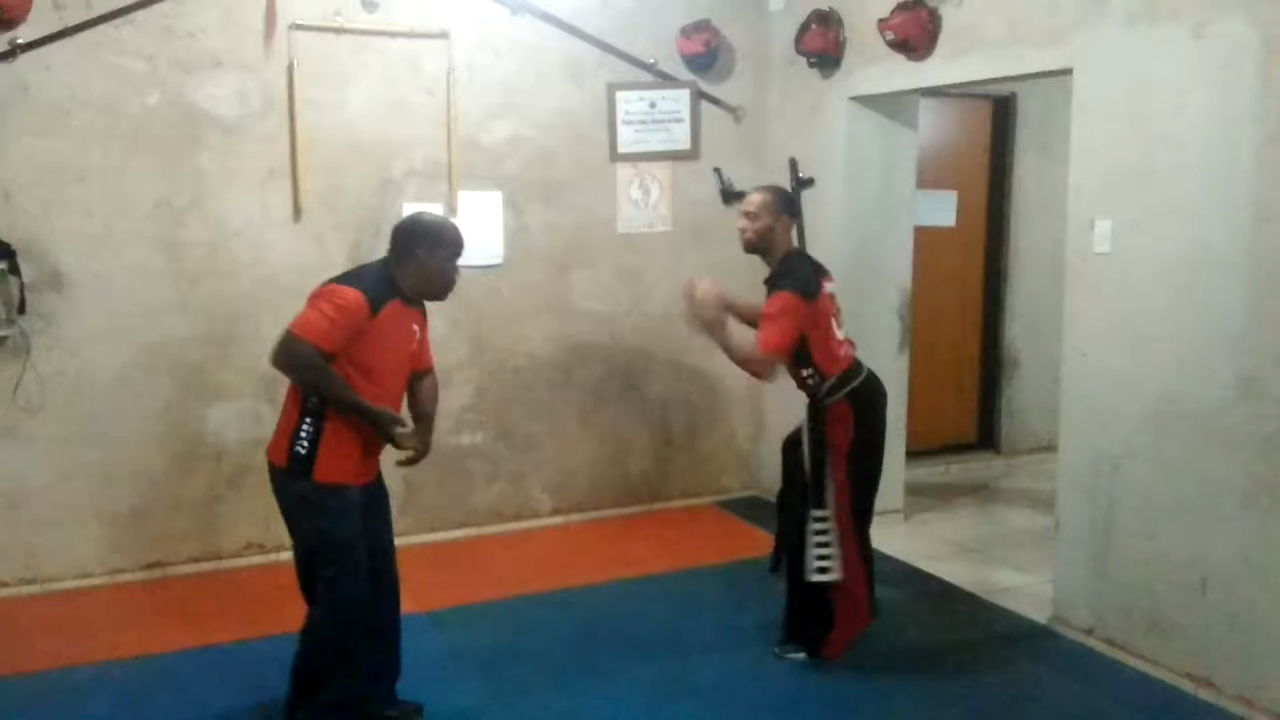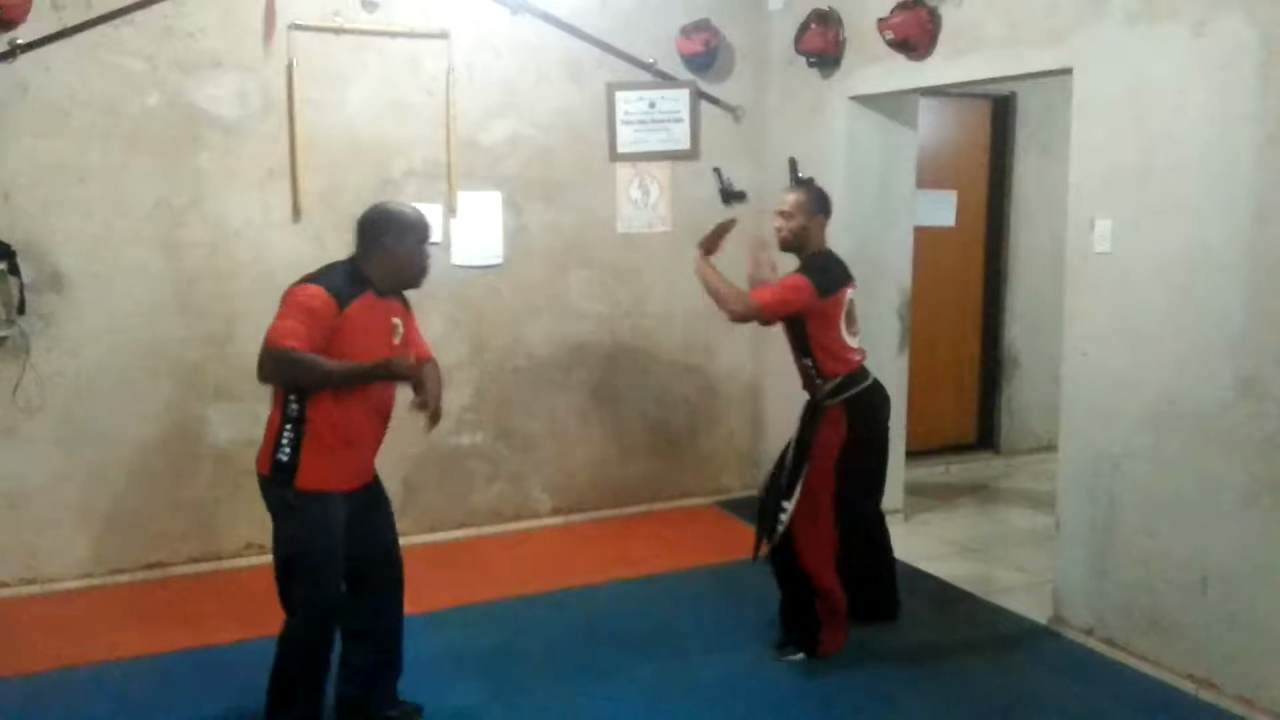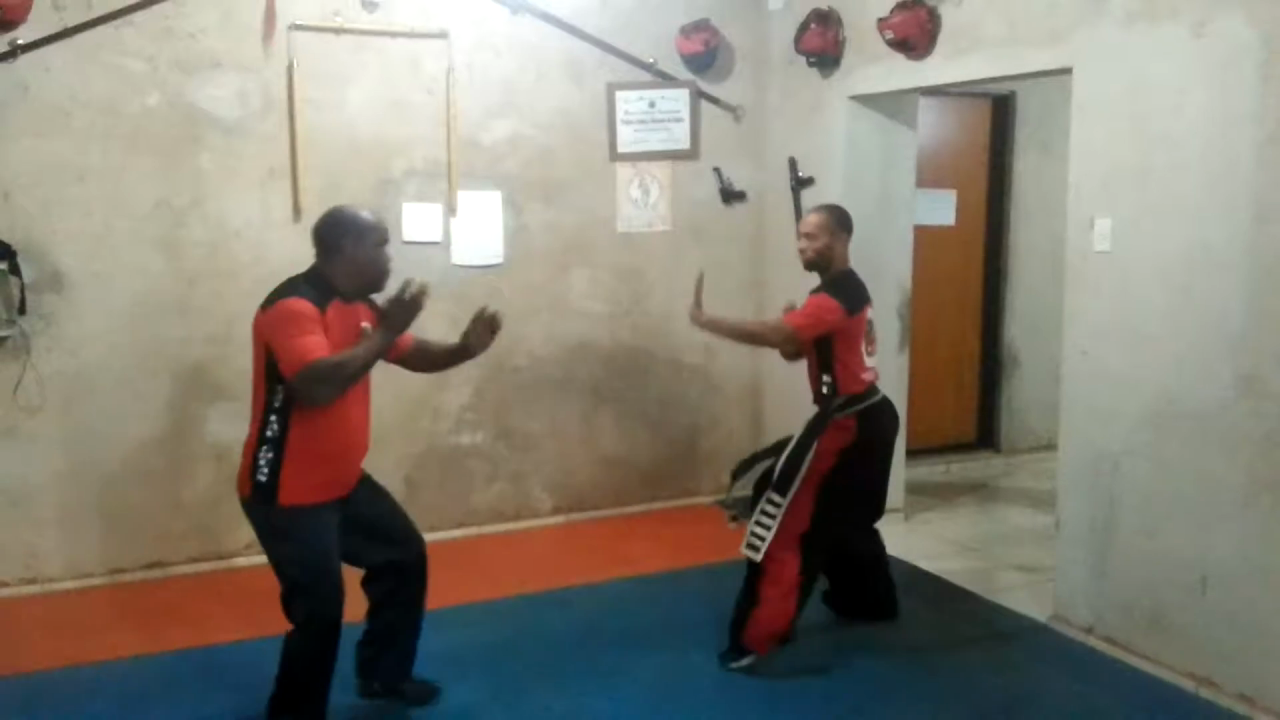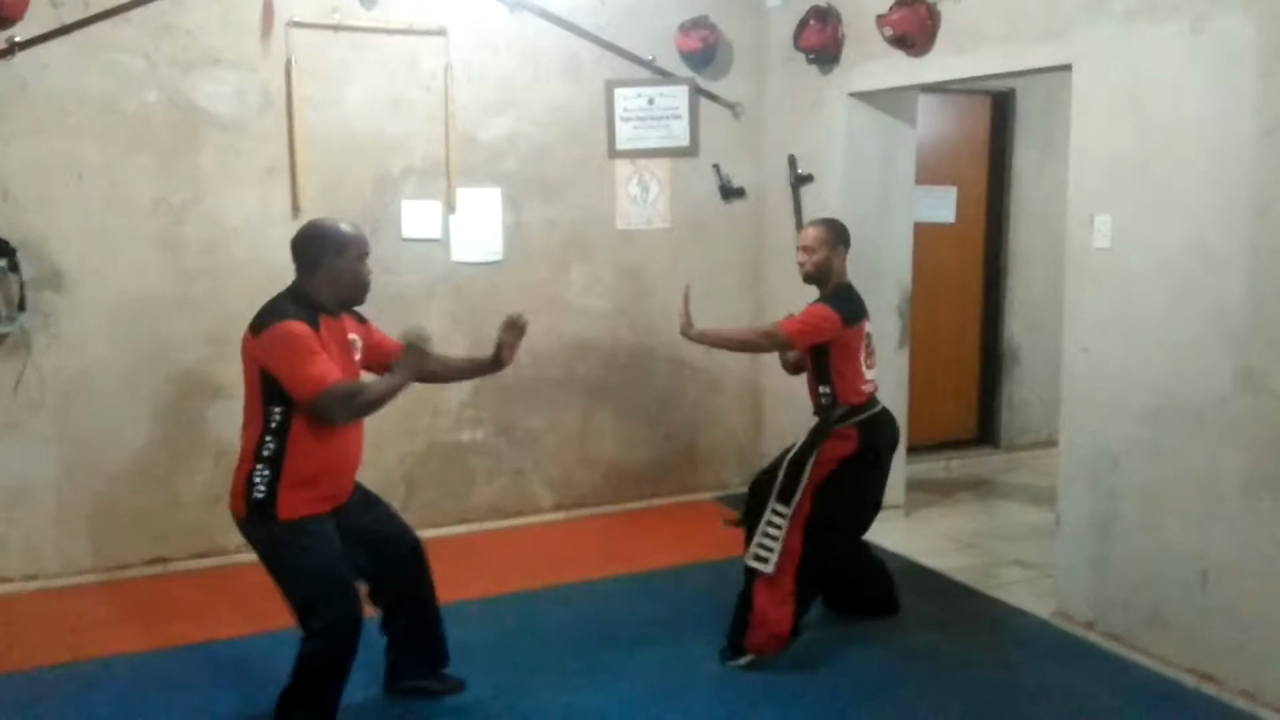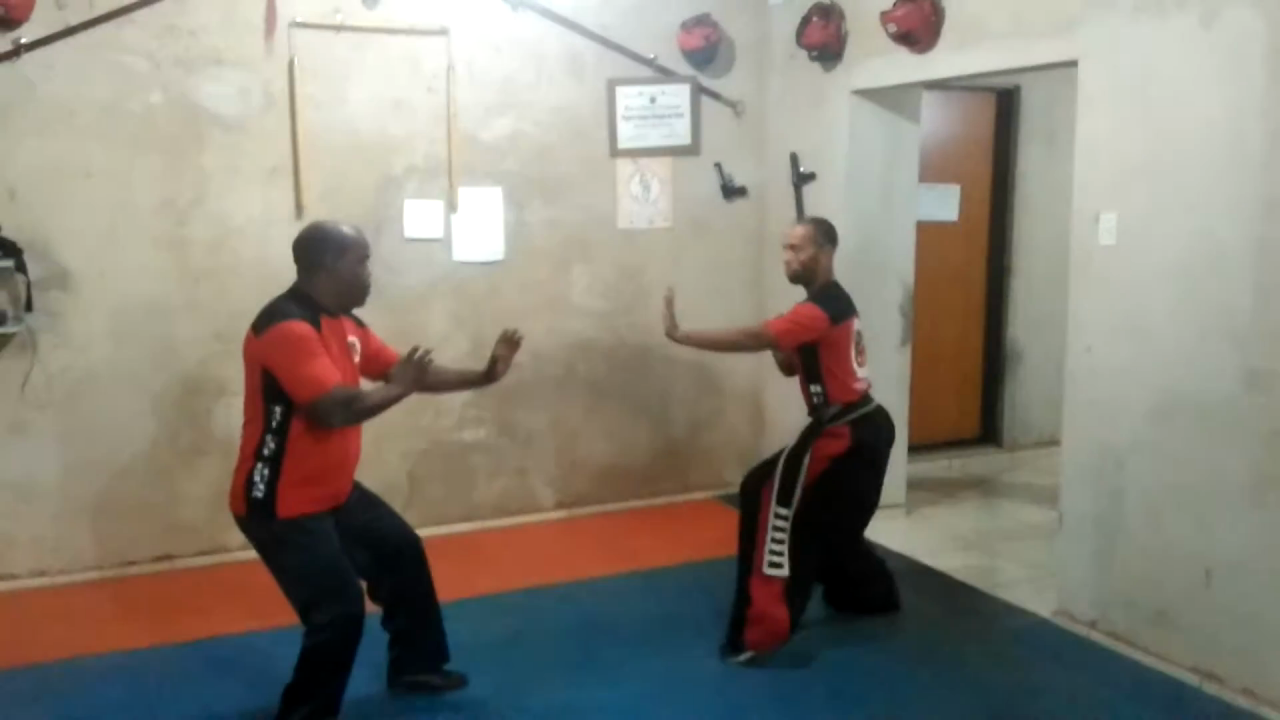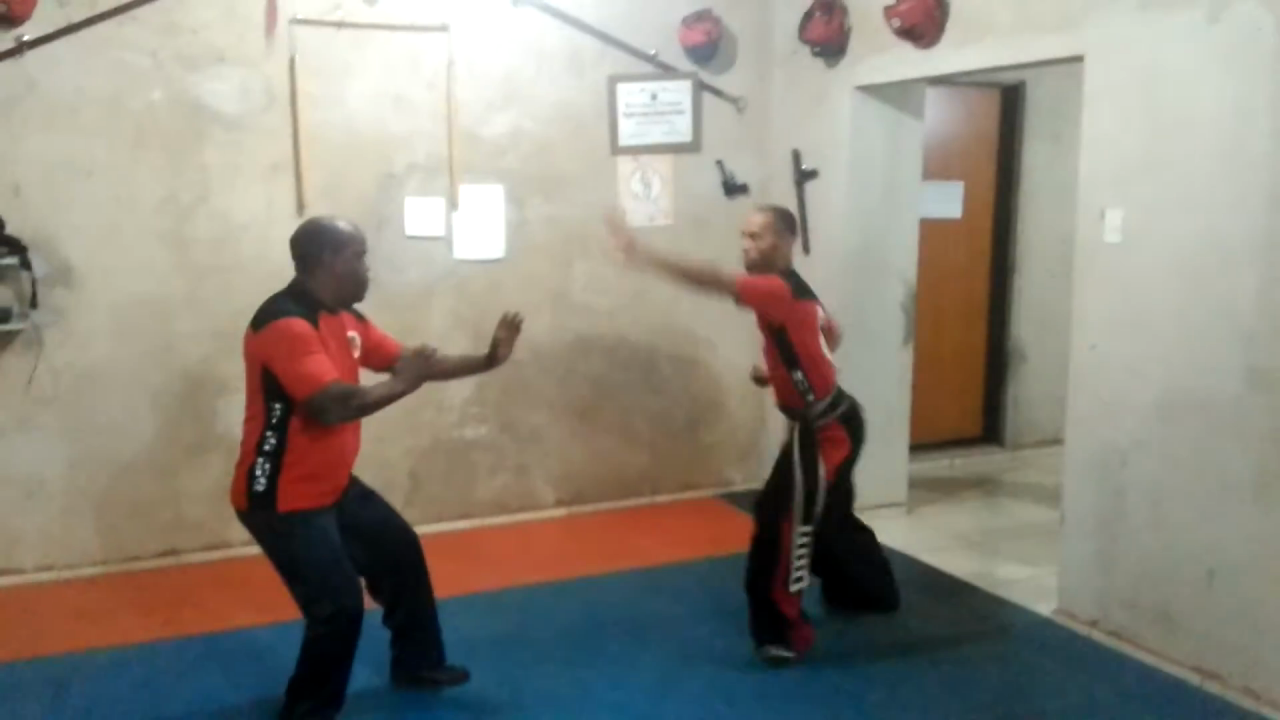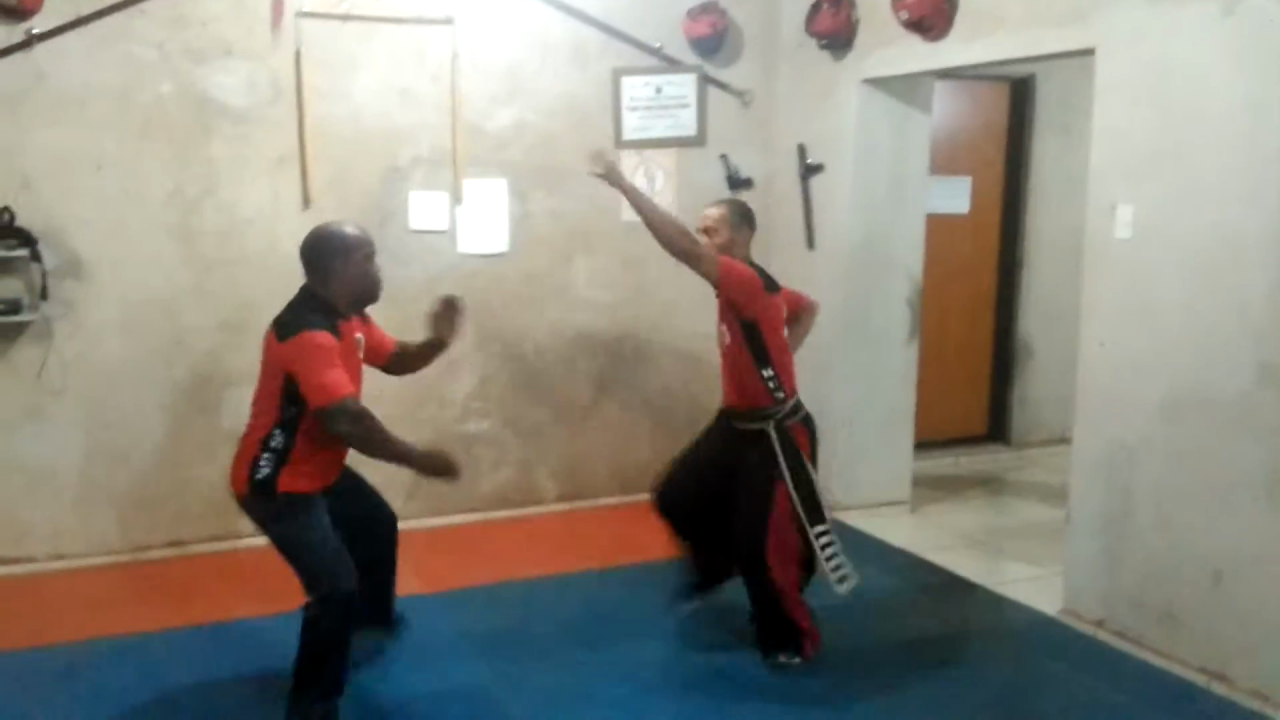
dt=0.2s
person 1, frame 1
left shoulder: (412, 308)
right shoulder: (352, 296)
left elbow: (421, 373)
right elbow: (290, 356)
left wrist: (423, 425)
right wrist: (368, 412)
left hip: (360, 471)
right hip: (312, 472)
left knee: (379, 586)
right knee: (342, 595)
person 1, frame 2
left shoulder: (395, 303)
right shoulder: (320, 295)
left elbow: (422, 363)
right elbow: (274, 364)
left wrist: (430, 394)
right wrist: (370, 371)
left hip: (358, 475)
right hip: (302, 479)
left knee: (381, 582)
right knee: (317, 604)
person 1, frame 3
left shoulder: (360, 307)
right shoulder: (291, 308)
left elbow: (417, 355)
right elbow: (317, 380)
left wrist: (465, 346)
right wrist: (381, 337)
left hip: (344, 481)
right hip: (286, 492)
left knee: (404, 555)
right knee: (318, 611)
left ankle: (385, 674)
person 1, frame 4
left shoulder: (344, 320)
right shoulder: (283, 329)
left elbow: (417, 364)
right elbow: (339, 405)
left wrist: (491, 362)
right wrist: (400, 374)
left hip: (336, 491)
right hip: (281, 508)
left knee: (403, 557)
right knee: (337, 616)
left ankle: (412, 671)
person 1, frame 5
left shoulder: (344, 324)
right shoulder: (285, 328)
left elbow: (405, 371)
right elbow: (335, 409)
left wrist: (485, 375)
right wrist: (399, 387)
left hip: (335, 491)
right hip: (280, 506)
left knee: (402, 554)
right knee: (339, 612)
left ankle: (415, 664)
person 1, frame 6
left shoulder: (345, 318)
right shoulder: (284, 325)
left elbow: (406, 360)
right elbow: (332, 405)
left wrist: (487, 360)
right wrist: (403, 382)
left hip: (333, 485)
right hip: (281, 500)
left knee: (399, 551)
right knee: (339, 605)
left ankle: (417, 661)
person 1, frame 7
left shoulder: (348, 315)
right shoulder: (311, 335)
left elbow: (397, 359)
right elbow: (347, 421)
left wrist: (438, 341)
right wrist: (416, 459)
left hip: (321, 471)
right hip: (278, 485)
left knee: (377, 526)
right knee: (339, 589)
left ankle: (371, 623)
person 2, frame 1
left shoulder: (790, 289)
right shoulder: (801, 269)
left elbow: (761, 364)
right elbow: (774, 326)
left wrist: (715, 327)
right wrist: (726, 304)
left hip: (842, 408)
right hip: (844, 398)
left knee: (825, 515)
right knee: (807, 507)
left ankle: (821, 633)
right ankle: (848, 608)
person 2, frame 2
left shoulder: (810, 281)
right shoulder: (827, 270)
left elbow: (740, 309)
right elbow: (771, 308)
left wrist: (703, 262)
right wrist: (766, 281)
left hip: (840, 410)
right hip: (859, 400)
left knee: (806, 516)
right knee: (851, 512)
left ankle: (813, 634)
right ankle: (873, 602)
person 2, frame 3
left shoulder: (836, 299)
right shoulder: (845, 290)
left elbow: (778, 337)
right elbow: (795, 348)
left wrist: (704, 318)
right wrist: (795, 325)
left hip: (848, 423)
right hip: (869, 418)
left knee: (784, 507)
right knee: (845, 520)
left ankle: (759, 634)
right ankle: (869, 602)
person 2, frame 4
left shoulder: (833, 310)
right shoulder: (842, 305)
left elbow: (766, 338)
right elbow: (795, 364)
left wrist: (694, 332)
right wrist: (790, 349)
left hip: (850, 435)
right hip: (868, 429)
left knee: (778, 504)
right knee: (832, 527)
left ankle: (761, 634)
right ankle: (871, 597)
person 2, frame 5
left shoulder: (820, 309)
right shoulder: (832, 304)
left elbow: (753, 338)
right elbow: (792, 365)
left wrist: (680, 334)
right wrist: (782, 349)
left hip: (845, 434)
right hip: (864, 427)
left knee: (768, 499)
right knee: (832, 523)
left ankle: (760, 630)
right ankle: (870, 594)
person 2, frame 6
left shoulder: (780, 291)
right shoulder: (788, 293)
left elbow: (715, 281)
right elbow: (831, 333)
left wrist: (640, 252)
right wrist: (774, 370)
left hip: (826, 431)
right hip: (824, 424)
left knee: (785, 521)
right knee: (823, 518)
left ankle: (784, 632)
right ankle: (868, 592)
person 2, frame 7
left shoulder: (748, 283)
right shoulder: (752, 289)
left elbow: (685, 250)
right elbow: (807, 309)
left wrist: (622, 184)
left hip: (776, 435)
right hip: (735, 426)
left knee: (771, 539)
right knee: (678, 498)
left ankle: (788, 638)
right ankle: (712, 569)
